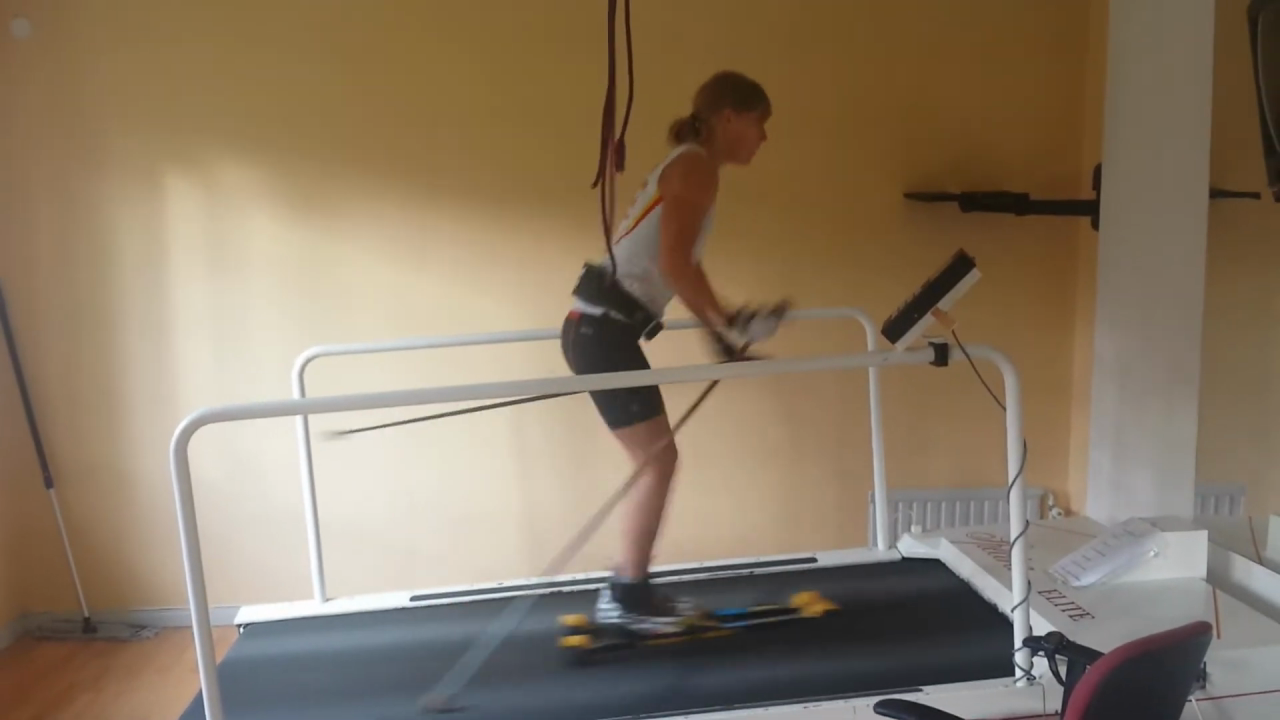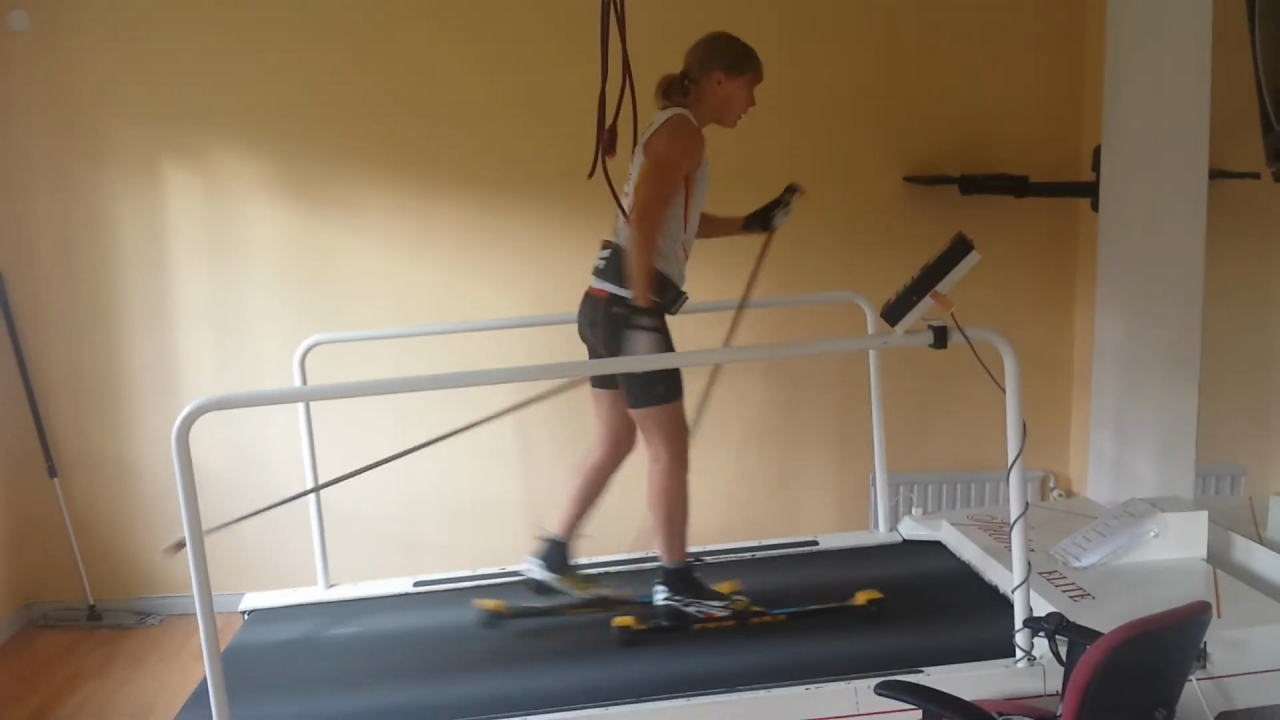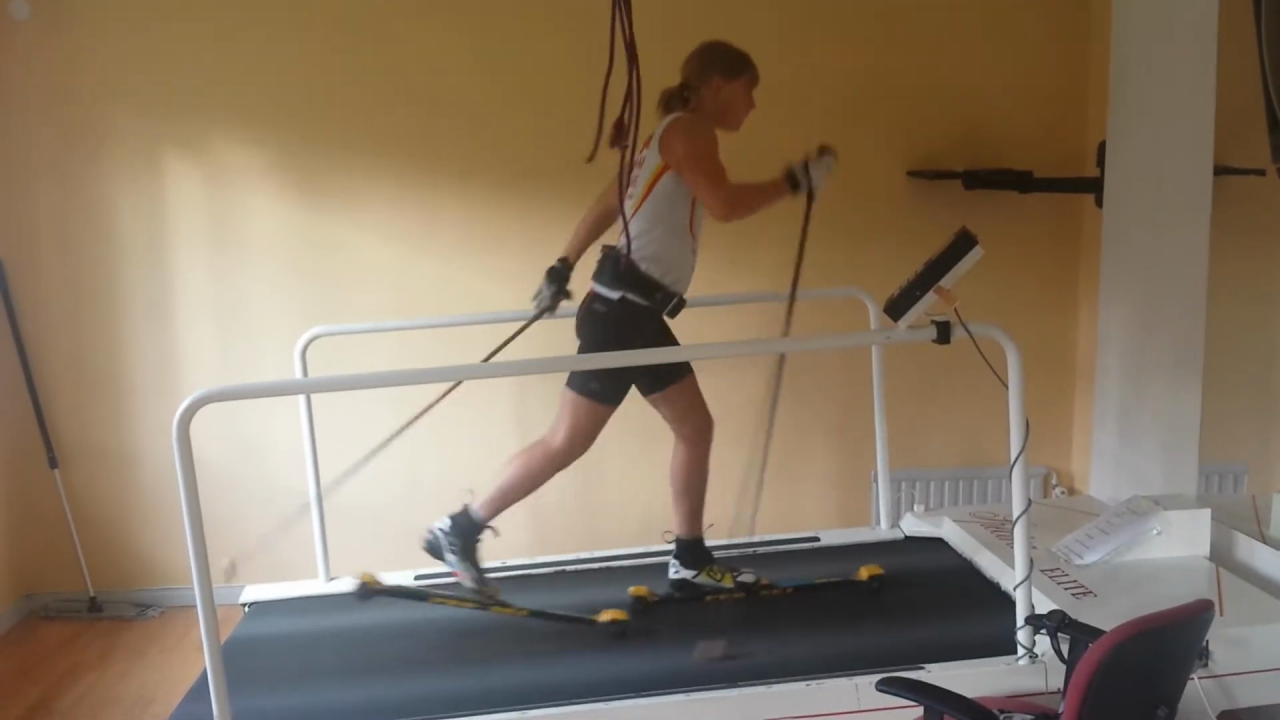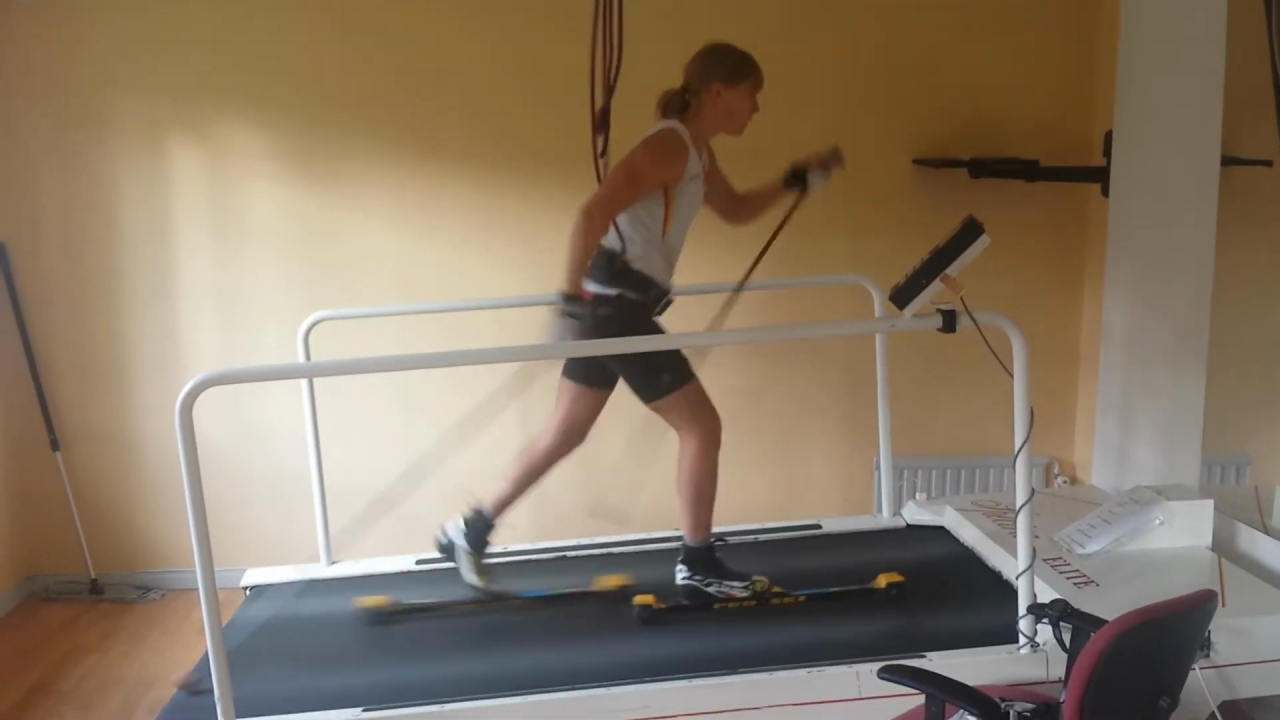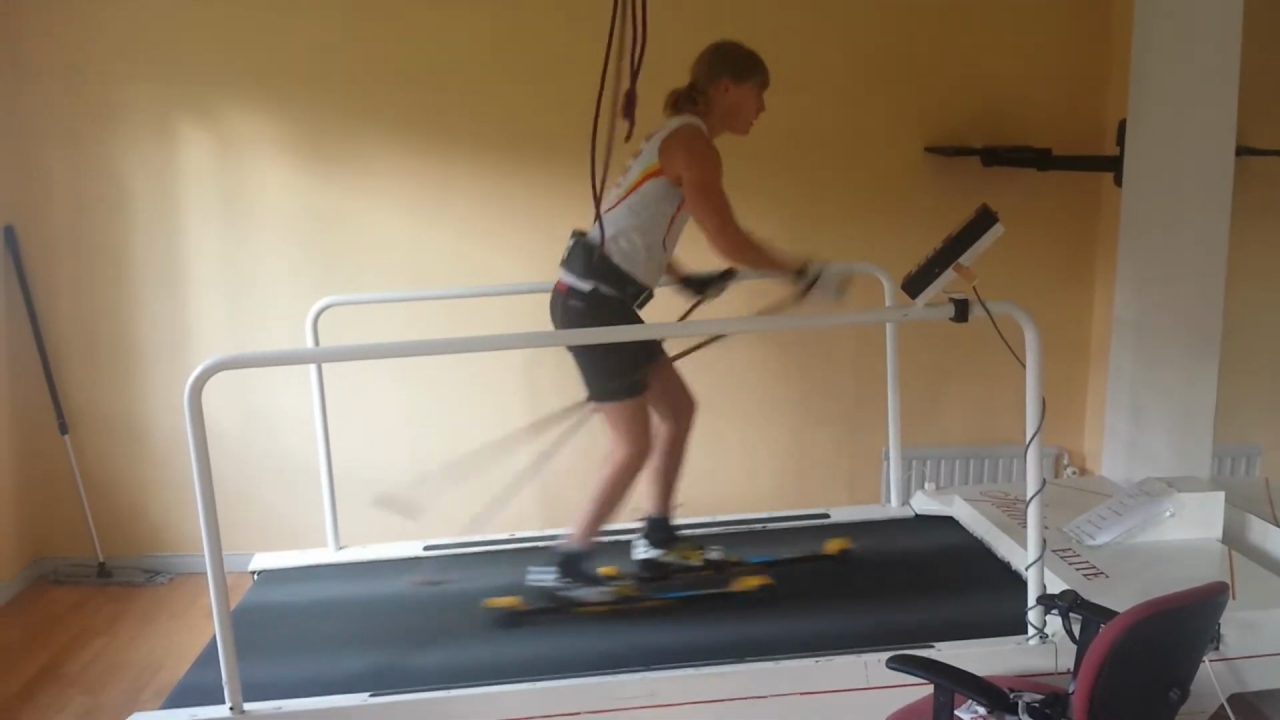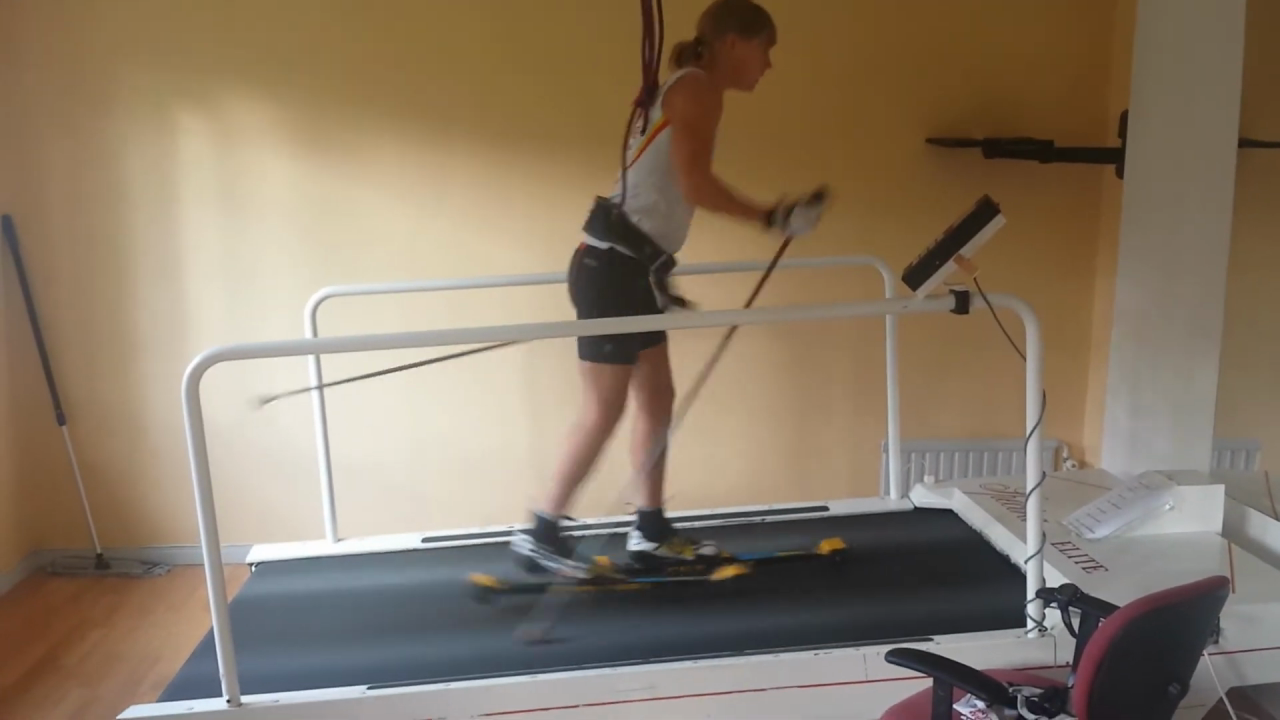
dt=0.5s
person 1, frame 1
left shoulder: (692, 172)
right shoulder: (694, 168)
left elbow: (672, 265)
right elbow: (676, 262)
left wrist: (725, 320)
right wrist: (721, 328)
left hip: (606, 329)
right hip: (602, 329)
left knee: (655, 464)
right knee: (659, 463)
left ankle: (629, 589)
right ankle: (626, 597)
person 1, frame 2
left shoulder: (678, 132)
right shoulder: (681, 132)
left elbow: (685, 223)
right elbow: (643, 223)
left wrist: (752, 222)
right wrist: (643, 315)
left hip: (617, 307)
right hip: (626, 308)
left knee: (615, 442)
right knee: (669, 446)
left ankle: (553, 556)
right ankle: (676, 584)
person 1, frame 3
left shoulder: (671, 141)
right shoulder: (688, 132)
left elbow: (601, 207)
right elbow: (727, 204)
left wrist: (561, 270)
right wrist: (795, 179)
left hip: (636, 312)
right hip: (623, 310)
left knee: (695, 426)
right knee: (567, 441)
left ankle: (689, 558)
right ankle: (458, 531)
person 1, frame 4
left shoulder: (697, 153)
right shoulder: (669, 146)
left elbow: (736, 210)
right elbow: (594, 212)
left wrist: (795, 180)
right wrist: (569, 300)
left hip: (614, 305)
right hip: (616, 307)
left knee: (564, 433)
right knee: (701, 428)
left ankle: (473, 529)
right ankle: (698, 567)
person 1, frame 5
left shoulder: (677, 140)
right shoulder: (691, 145)
right elbow: (725, 237)
left wrist: (687, 278)
right wrist: (800, 272)
left hip: (600, 294)
right hip: (591, 300)
left knee: (677, 410)
right knee: (634, 443)
left ankle: (656, 537)
right ankle: (565, 564)
person 1, frame 6
left shoulder: (687, 95)
right shoulder: (697, 90)
right elbow: (696, 186)
left wrist: (656, 273)
right wrist: (773, 216)
left hip: (628, 265)
right hip: (612, 264)
left knee: (657, 399)
right knee: (604, 411)
left ankle: (650, 530)
right ankle: (541, 532)
